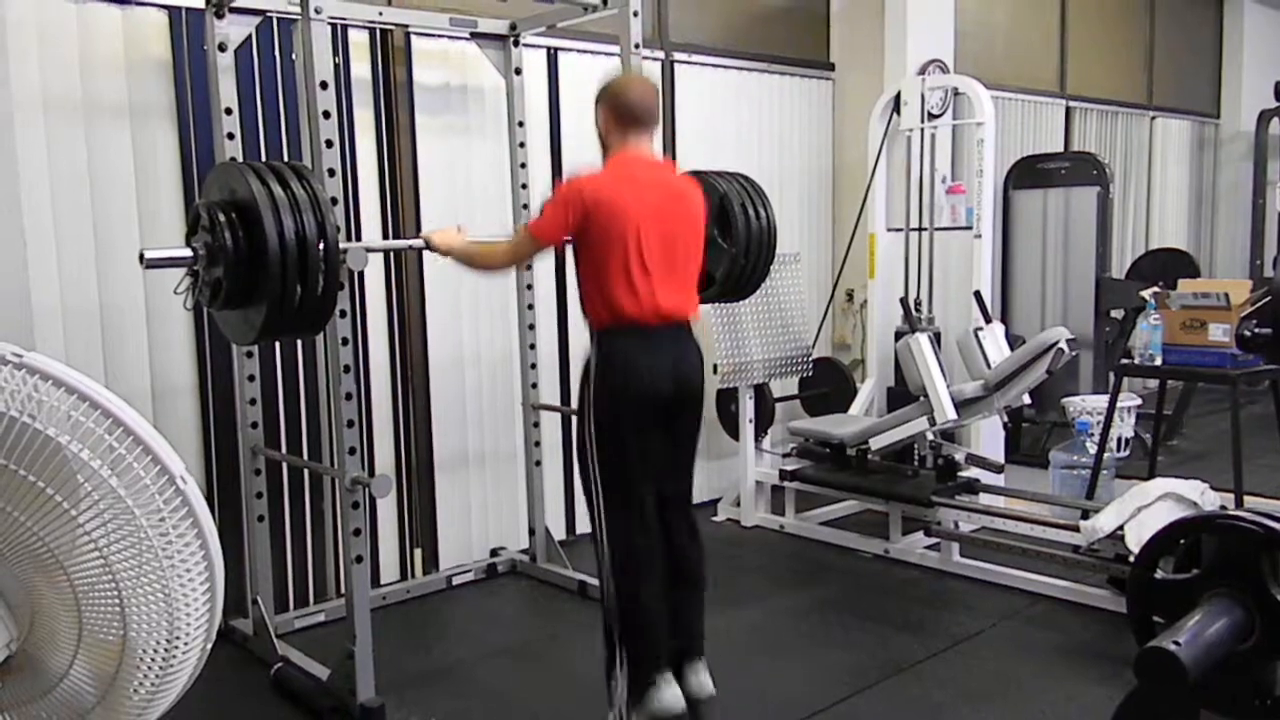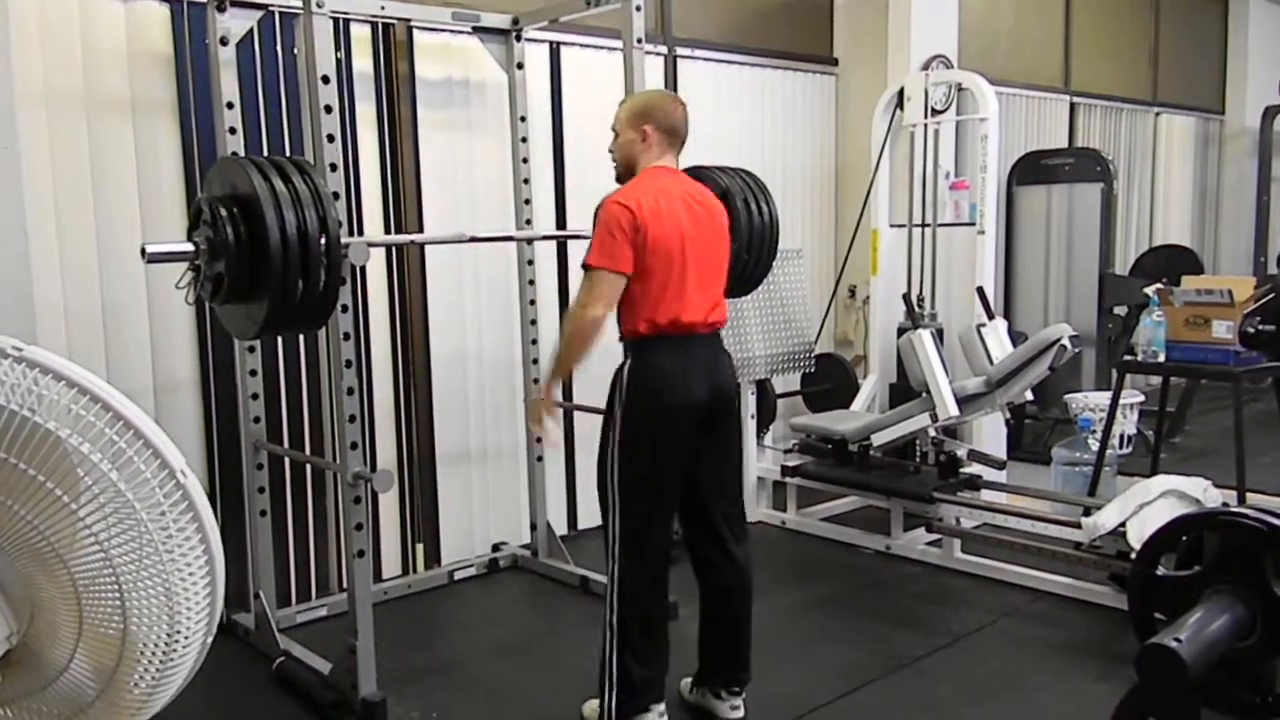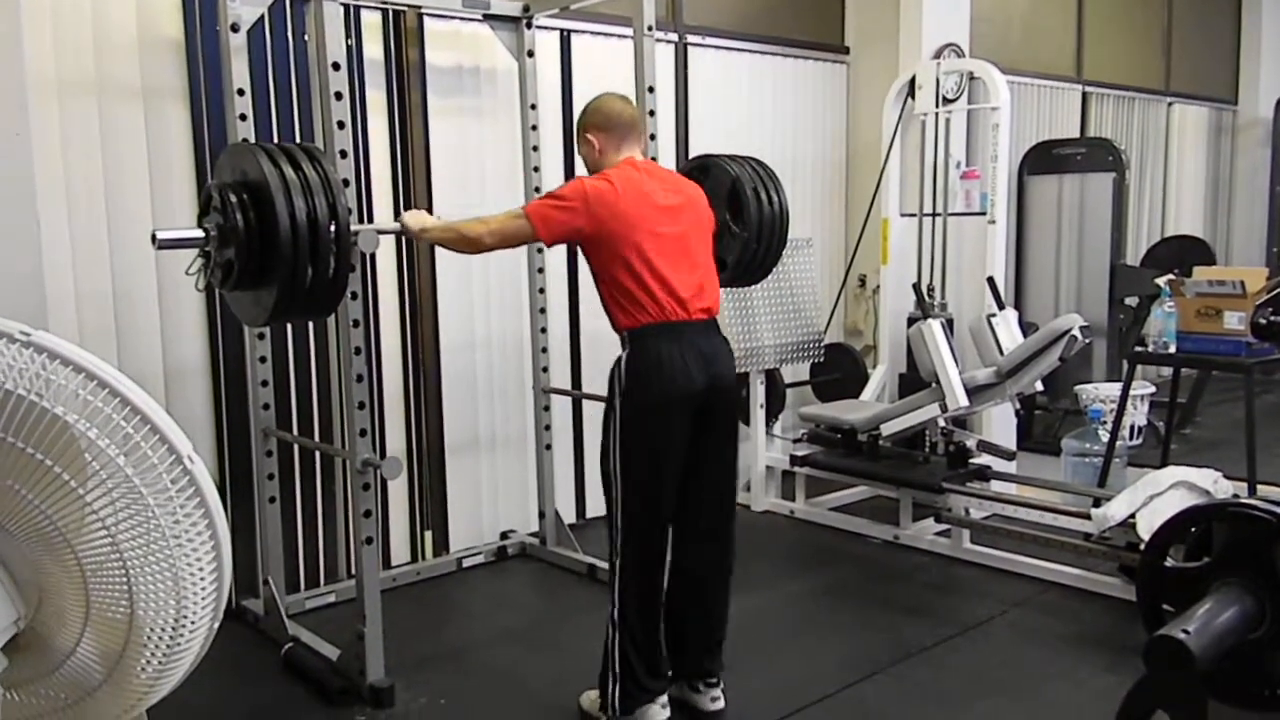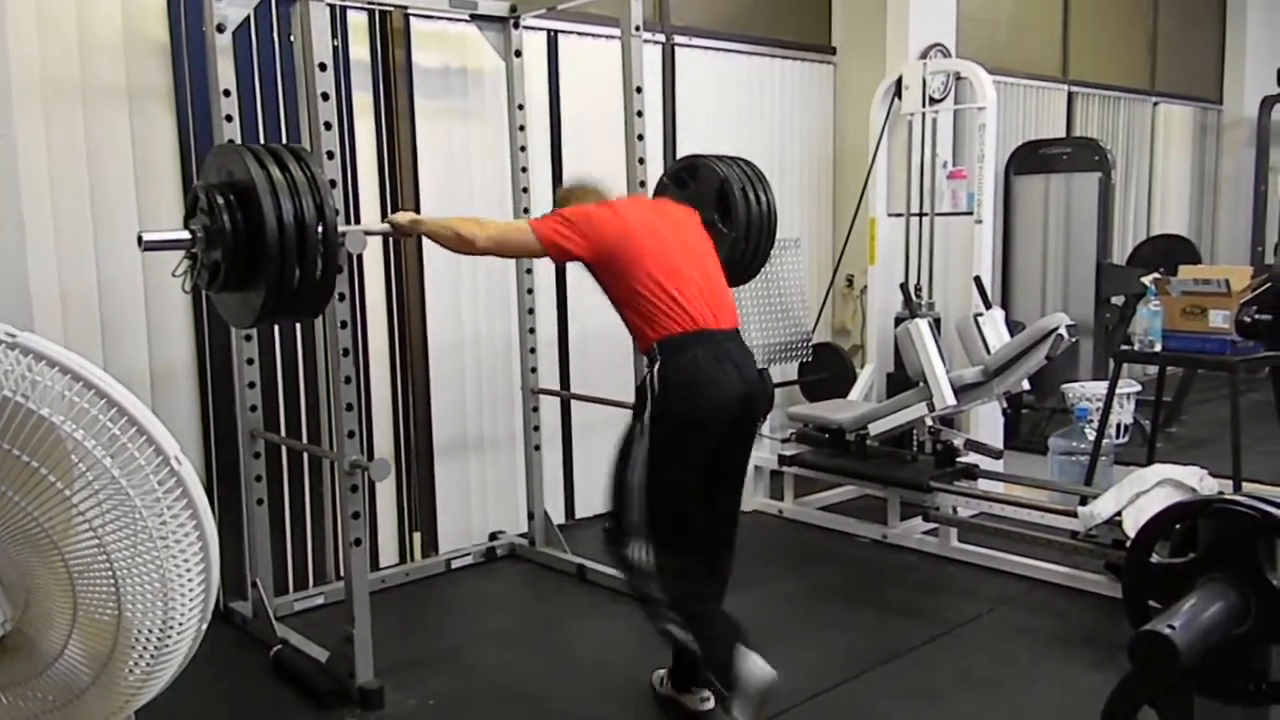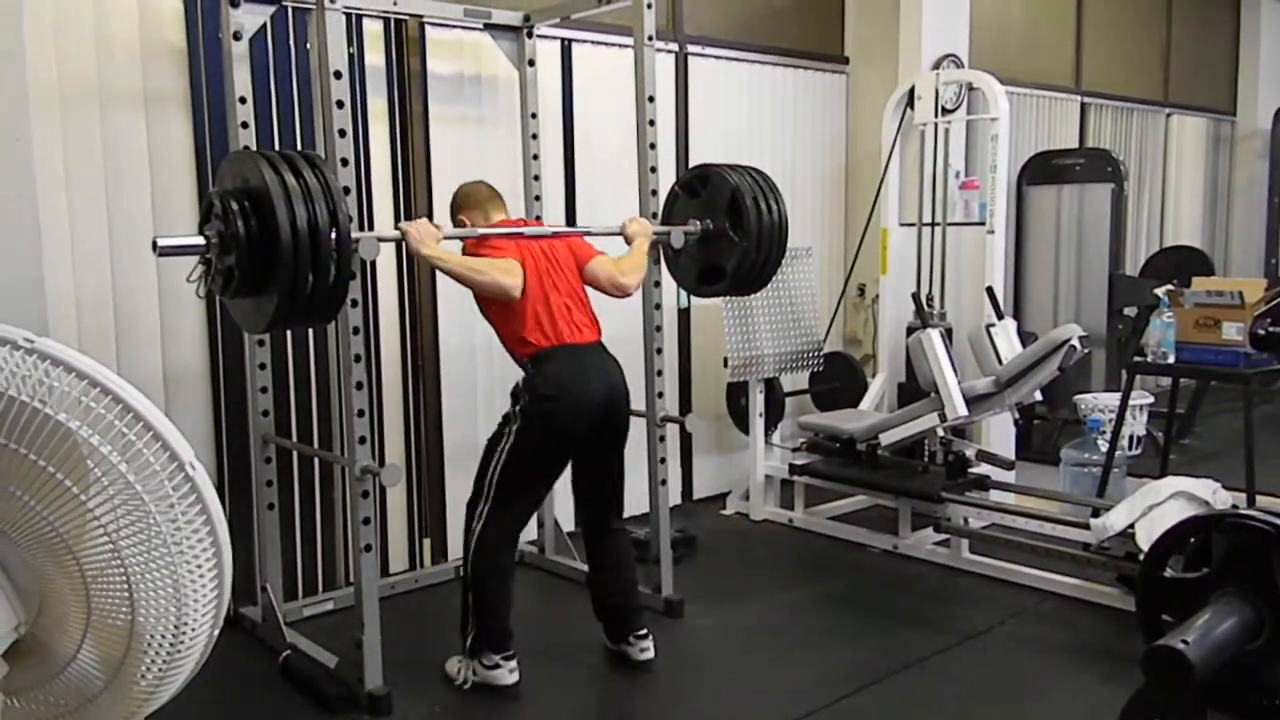
dt=1s
person 1, frame 1
left shoulder: (587, 191)
right shoulder: (689, 193)
left elbow: (505, 258)
left wrist: (454, 246)
left hip: (625, 361)
right hip: (682, 356)
left knee: (625, 525)
right knee: (673, 515)
right ankle: (688, 661)
person 1, frame 2
left shoulder: (627, 205)
right shoulder: (711, 204)
left elbow: (594, 310)
left wrist: (553, 383)
left hip: (657, 373)
right hip: (714, 366)
left knee: (636, 546)
right knee: (720, 536)
person 1, frame 3
left shoulder: (593, 196)
right shoulder: (689, 192)
left elbow: (484, 235)
left wrist: (427, 227)
left hip: (655, 365)
right hip: (714, 356)
left knee: (639, 537)
right knee: (707, 528)
person 1, frame 4
left shoulder: (588, 223)
right shoulder: (676, 212)
left elbow: (481, 237)
left wrist: (417, 224)
left hip: (687, 377)
right hip: (743, 371)
left knee: (639, 537)
right knee: (707, 536)
left ankle: (732, 661)
person 1, frame 5
left shoulder: (485, 246)
right shoulder: (562, 237)
left elbow: (508, 285)
right elbow: (624, 282)
left wrist: (430, 250)
right wrist: (641, 239)
left hip: (557, 386)
right hip: (608, 377)
left knee: (493, 518)
right knee: (603, 515)
left ankle: (492, 655)
right ankle: (631, 633)
